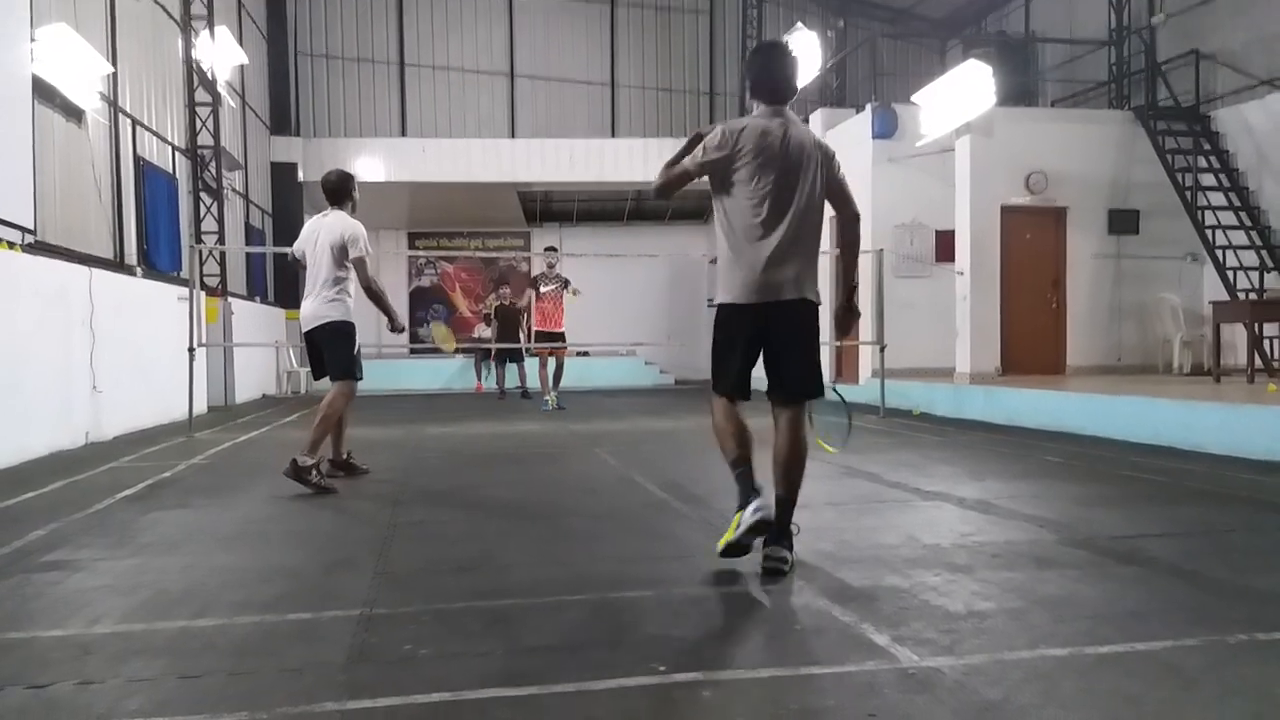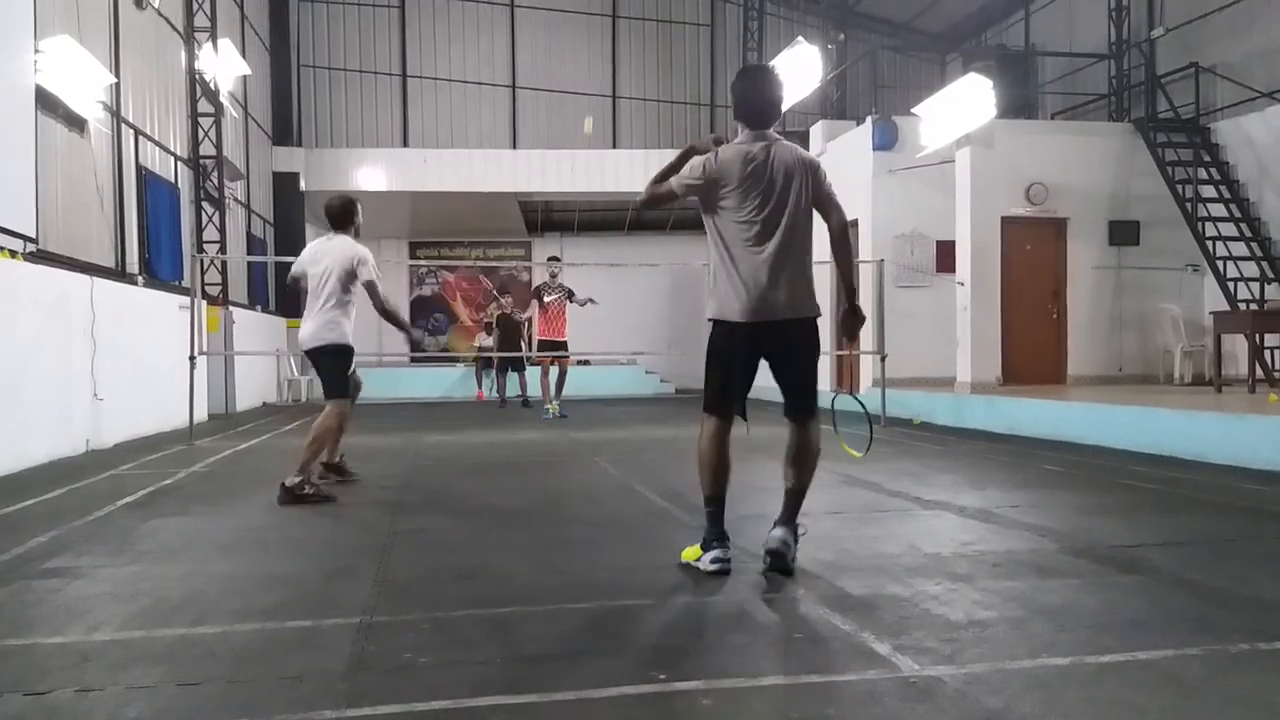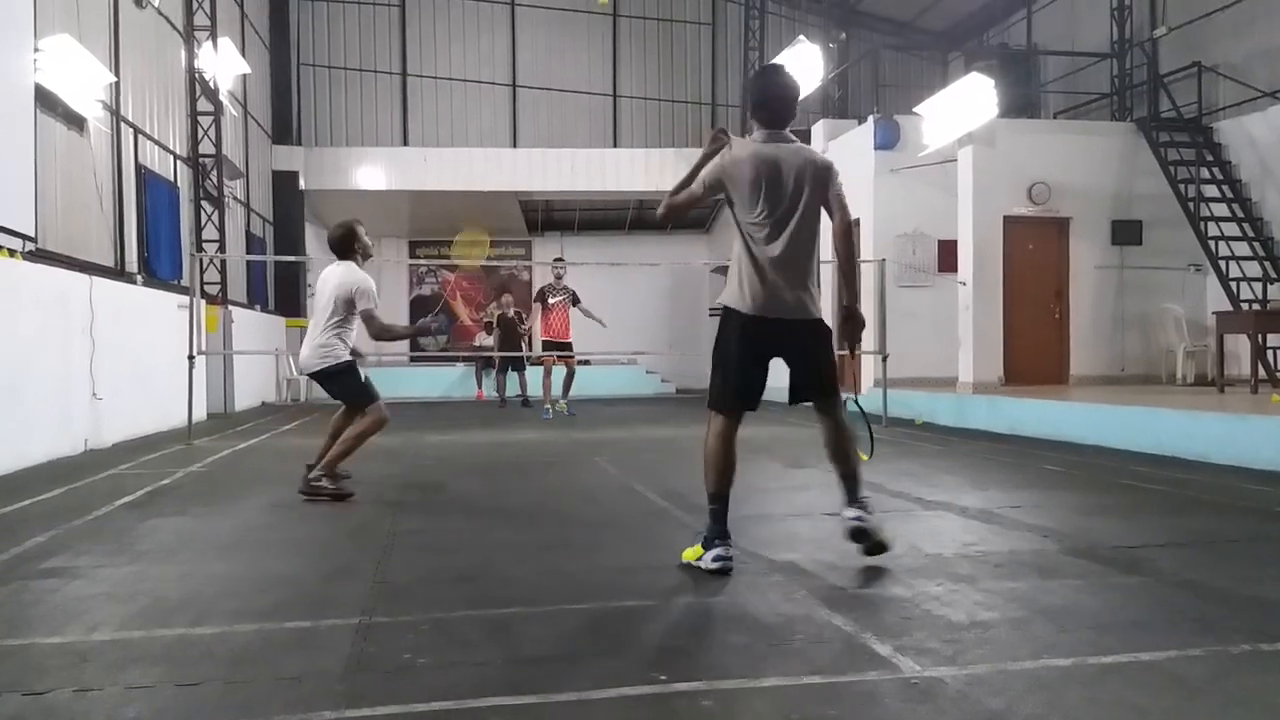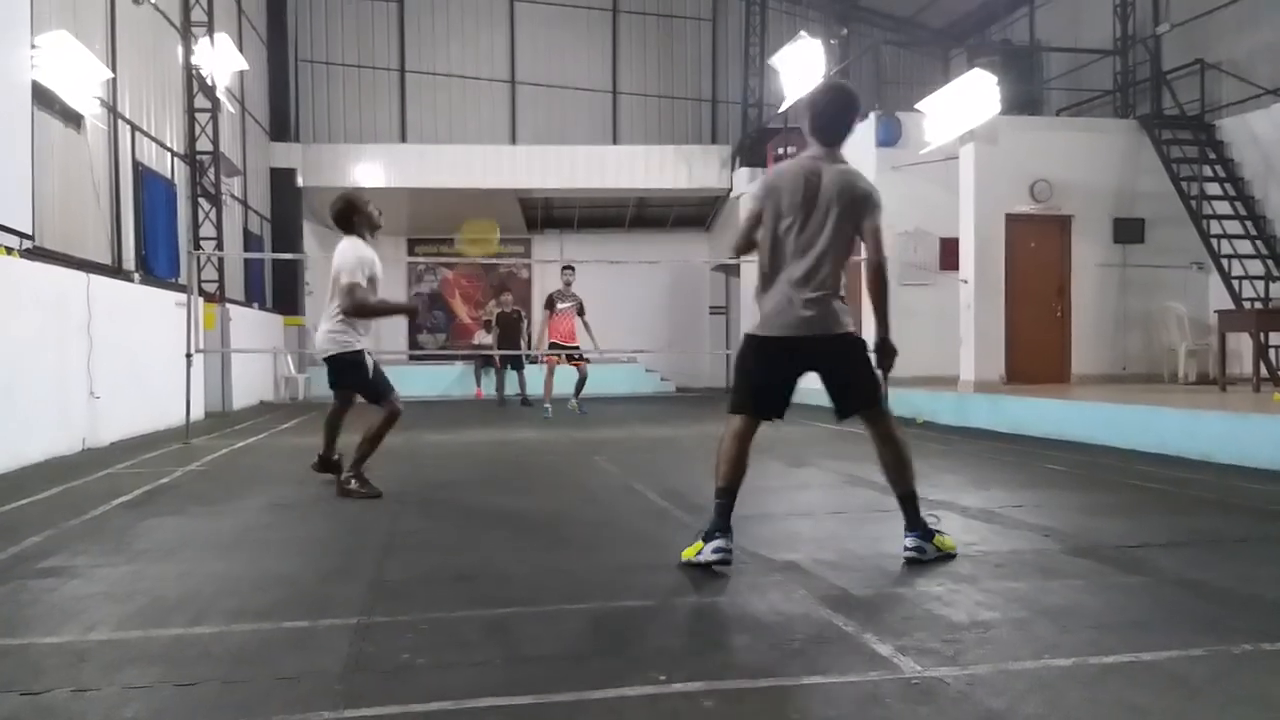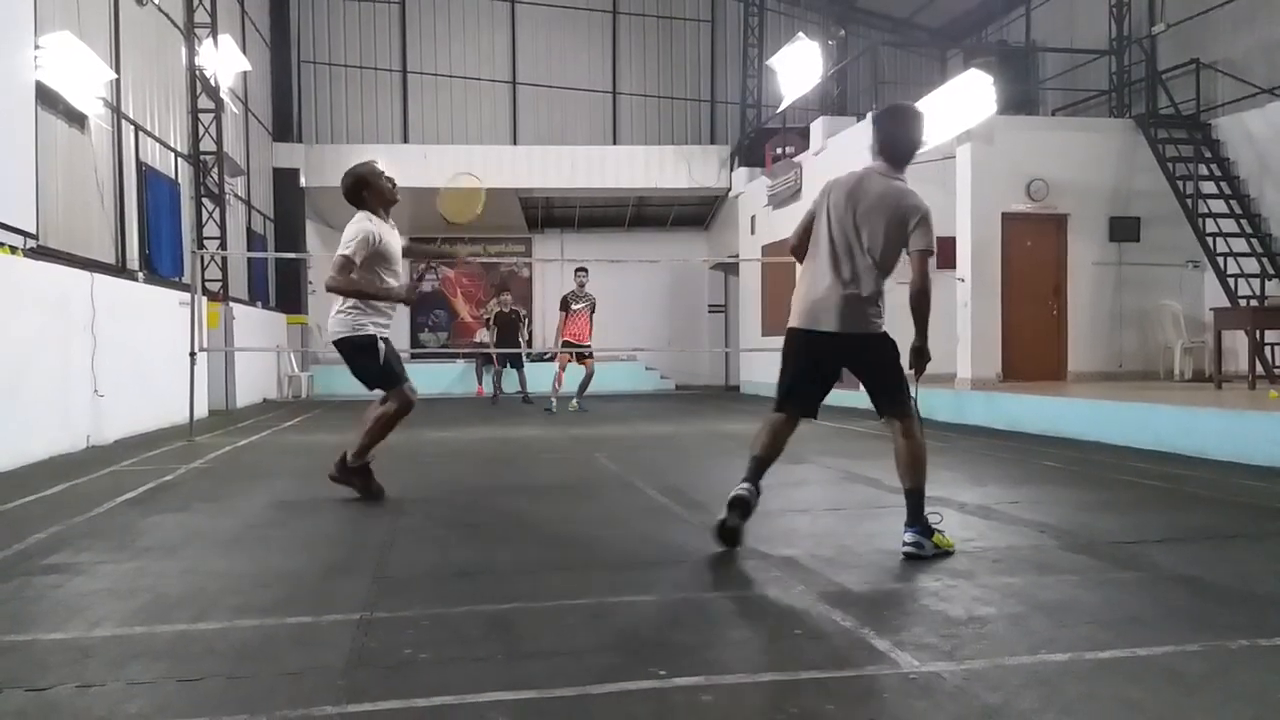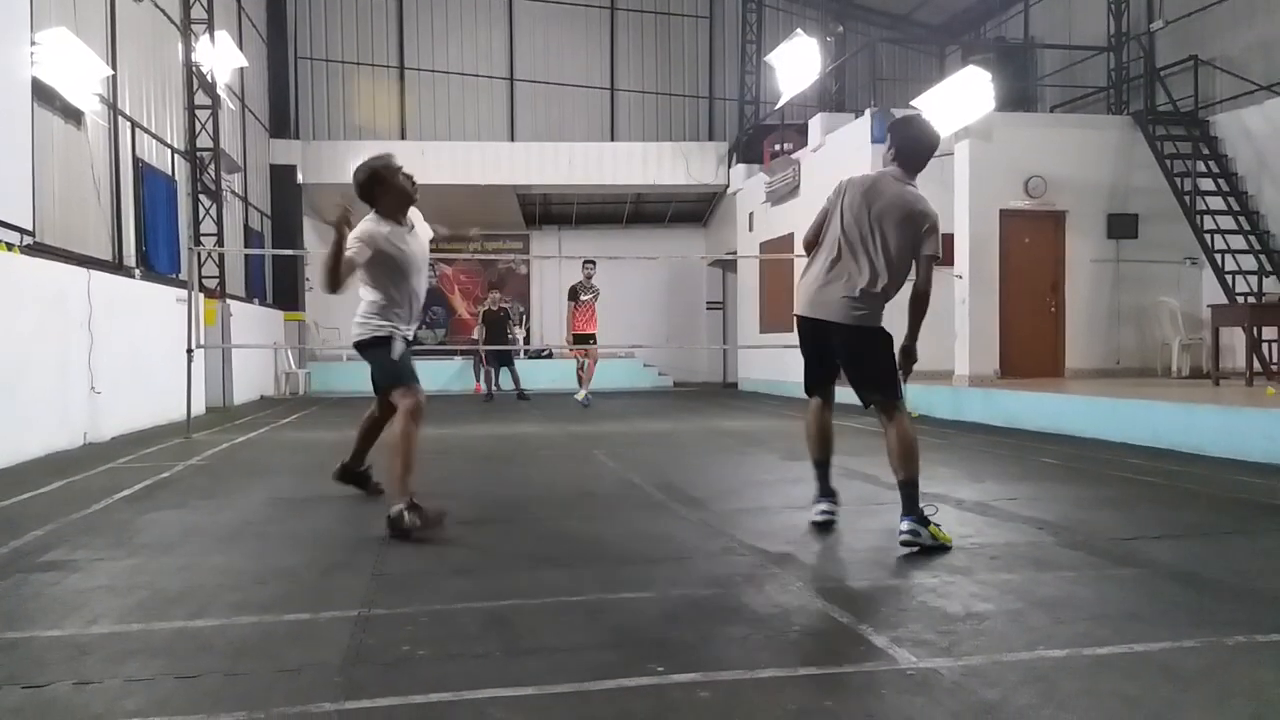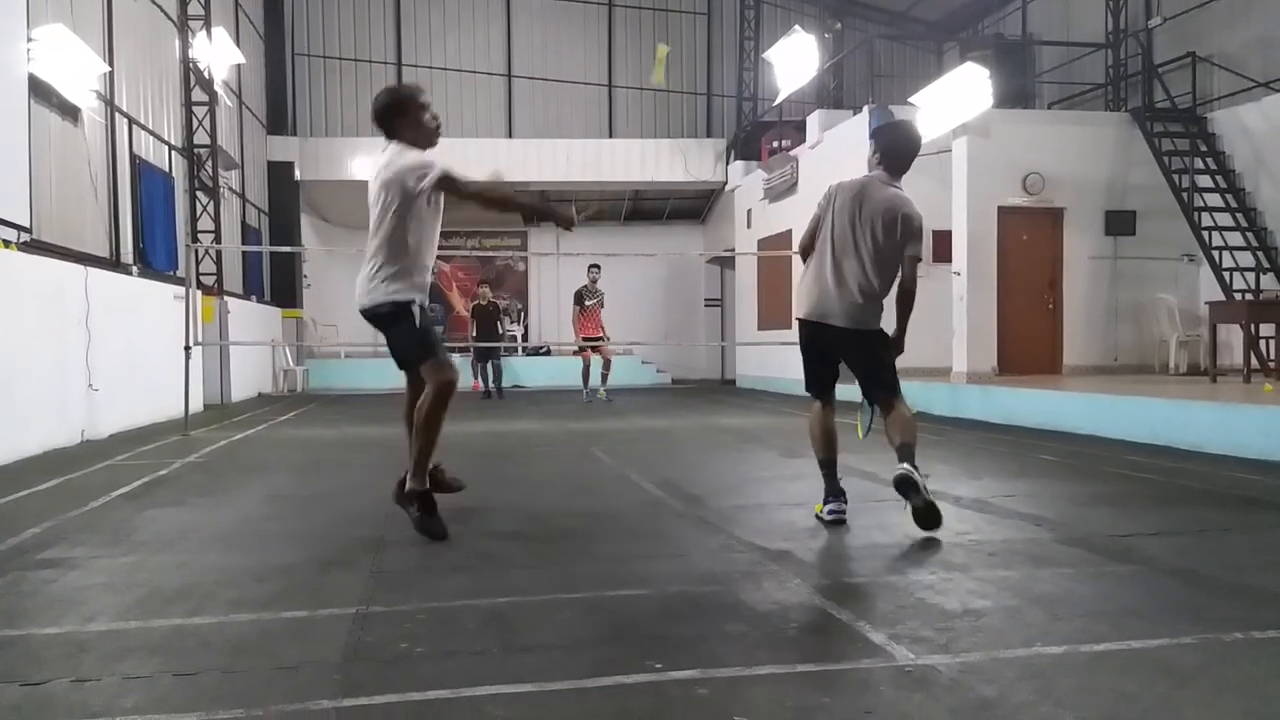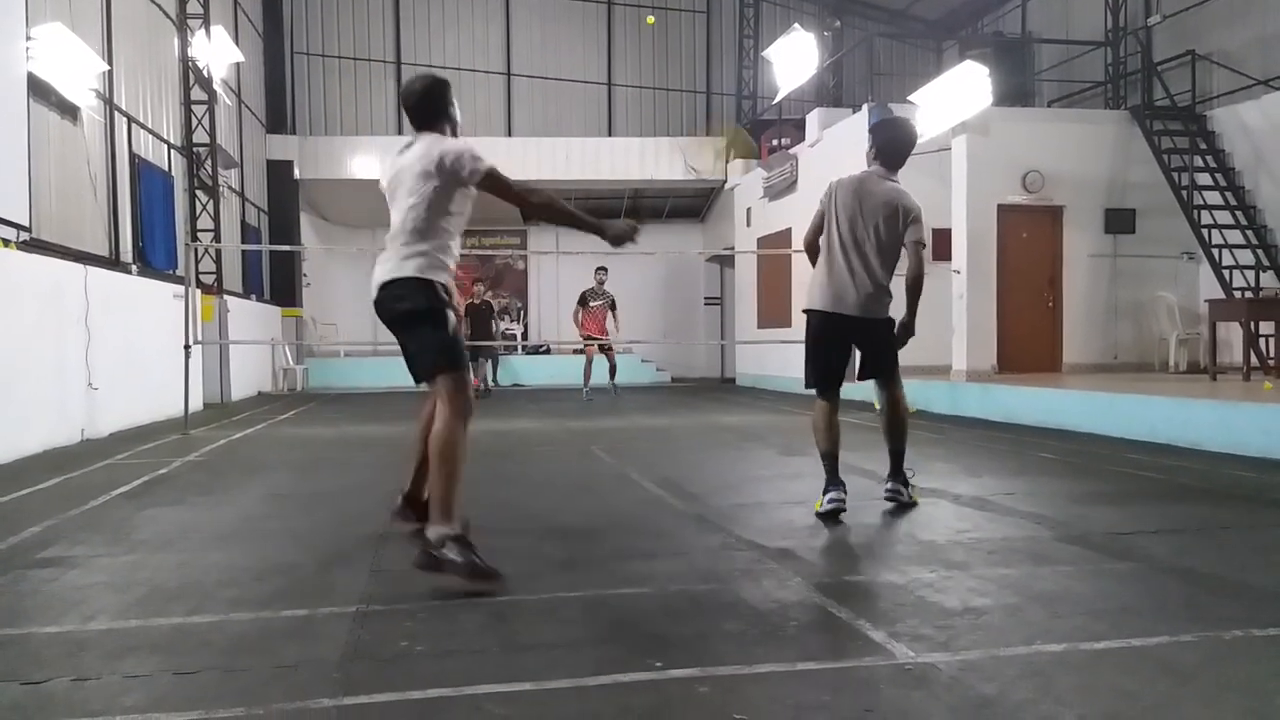
dt=0.2s
person 1, frame 1
left shoulder: (730, 137)
right shoulder: (817, 146)
left elbow: (662, 186)
right elbow: (849, 218)
left wrist: (696, 142)
right wrist: (848, 290)
left hip: (742, 293)
right hip: (798, 294)
left knee: (726, 400)
right knee: (790, 411)
left ankle: (750, 501)
right ankle: (780, 537)
person 1, frame 2
left shoulder: (715, 163)
right shoulder: (804, 163)
left elbow: (647, 199)
right elbow: (839, 228)
left wrist: (688, 154)
right wrist: (851, 300)
left hip: (735, 313)
right hip: (795, 312)
left knee: (716, 421)
right knee: (803, 420)
left ankle: (714, 541)
right ankle: (786, 523)
person 1, frame 3
left shoulder: (729, 162)
right shoulder: (817, 165)
left elbow: (668, 210)
right elbow: (844, 230)
left wrist: (709, 158)
right wrist: (851, 303)
left hip: (745, 310)
right hip: (799, 312)
left knee: (723, 420)
right knee: (831, 409)
left ankle: (717, 541)
right ankle: (855, 507)
person 1, frame 4
left shoulder: (778, 178)
right shoulder: (861, 188)
left elbow: (742, 246)
right elbow: (876, 263)
right wrist: (885, 332)
left hip: (772, 324)
right hip: (831, 327)
left knee: (741, 423)
right knee: (880, 422)
left ankle: (718, 536)
right ankle: (917, 531)
person 1, frame 5
left shoulder: (835, 187)
right shoulder: (913, 206)
left elbow: (797, 248)
right elbow: (920, 281)
right wrist: (921, 340)
left hip: (807, 320)
right hip: (862, 329)
left knee: (785, 414)
right knee: (904, 420)
left ankle: (748, 488)
right ankle: (917, 528)
person 1, frame 6
left shoulder: (849, 187)
right shoulder: (923, 212)
left elbow: (809, 242)
right elbow: (922, 287)
right wrist: (911, 342)
left hip: (812, 309)
right hip: (860, 317)
left knee: (820, 399)
right knee: (893, 411)
left ankle: (824, 495)
right ankle: (913, 518)
person 1, frame 7
left shoulder: (838, 191)
right shoulder: (908, 211)
left elbow: (805, 248)
right elbow: (907, 284)
right wrist: (899, 333)
left hip: (814, 312)
right hip: (862, 319)
left knee: (823, 402)
right knee: (890, 402)
left ankle: (833, 496)
right ankle: (907, 466)
person 1, frame 8
left shoulder: (838, 188)
right shoulder: (907, 204)
left elbow: (810, 244)
right elbow: (915, 268)
right wrist: (910, 318)
left hip: (826, 306)
right hip: (874, 310)
left knee: (825, 398)
right knee: (891, 389)
left ankle: (832, 488)
right ankle: (896, 478)
person 2, frame 1
left shoulder: (311, 225)
right shoulder: (351, 227)
left elbow: (297, 257)
right elbow: (367, 283)
right wrist: (393, 317)
left hip: (310, 316)
right hip: (334, 316)
left knee: (343, 385)
right knee: (344, 387)
left ankle: (339, 457)
right ankle: (306, 461)
person 2, frame 2
left shoulder: (313, 248)
right shoulder: (358, 253)
left elbow: (293, 279)
right elbow: (381, 304)
right wrist: (410, 331)
left hip: (310, 336)
right hip: (331, 338)
left knee: (349, 389)
right knee: (337, 406)
left ankle: (332, 460)
right ankle: (296, 481)
person 2, frame 3
left shoulder: (329, 273)
right shoulder: (360, 280)
right elbow: (376, 331)
left wrist: (349, 348)
right wrist: (415, 330)
left hip: (312, 356)
right hip: (330, 357)
left knee: (356, 405)
right knee: (375, 415)
left ankle: (320, 466)
right ankle: (319, 474)
person 2, frame 4
left shoulder: (353, 249)
right shoulder: (357, 253)
right elbow: (349, 306)
left wrist: (394, 304)
right wrist: (398, 309)
left hip: (337, 342)
right hip: (345, 343)
left knee: (343, 400)
right knee: (391, 408)
left ankle: (327, 459)
right ankle: (351, 475)
person 2, frame 5
left shoulder: (383, 225)
right shoulder: (364, 229)
left elbow: (401, 249)
right elbow: (336, 280)
left wrist: (440, 253)
right wrist: (391, 292)
left hip: (369, 328)
right hip: (357, 329)
left knee: (392, 401)
right knee: (403, 398)
left ankle: (351, 464)
right ankle: (356, 462)
person 2, frame 6
left shoulder: (413, 216)
right shoulder: (371, 233)
right elbow: (332, 284)
right wrist: (339, 239)
left hip: (396, 331)
right hip: (380, 332)
left knee: (388, 406)
right knee: (410, 402)
left ankle: (352, 466)
right ankle: (403, 508)
person 2, frame 7
left shoulder: (398, 159)
right shoulder: (409, 162)
right elbow: (477, 194)
right wrist: (545, 211)
left hip: (401, 292)
right hip: (391, 296)
left knee: (421, 381)
right knee: (442, 378)
left ankle: (422, 471)
right ankle: (416, 484)
person 2, frame 8
left shoulder: (401, 160)
right shoulder: (452, 152)
right elbow: (525, 197)
right wrist: (601, 228)
left hip: (392, 288)
right hip: (417, 287)
left knee: (445, 394)
right knee: (454, 399)
left ankle: (419, 495)
right ankle: (441, 537)
